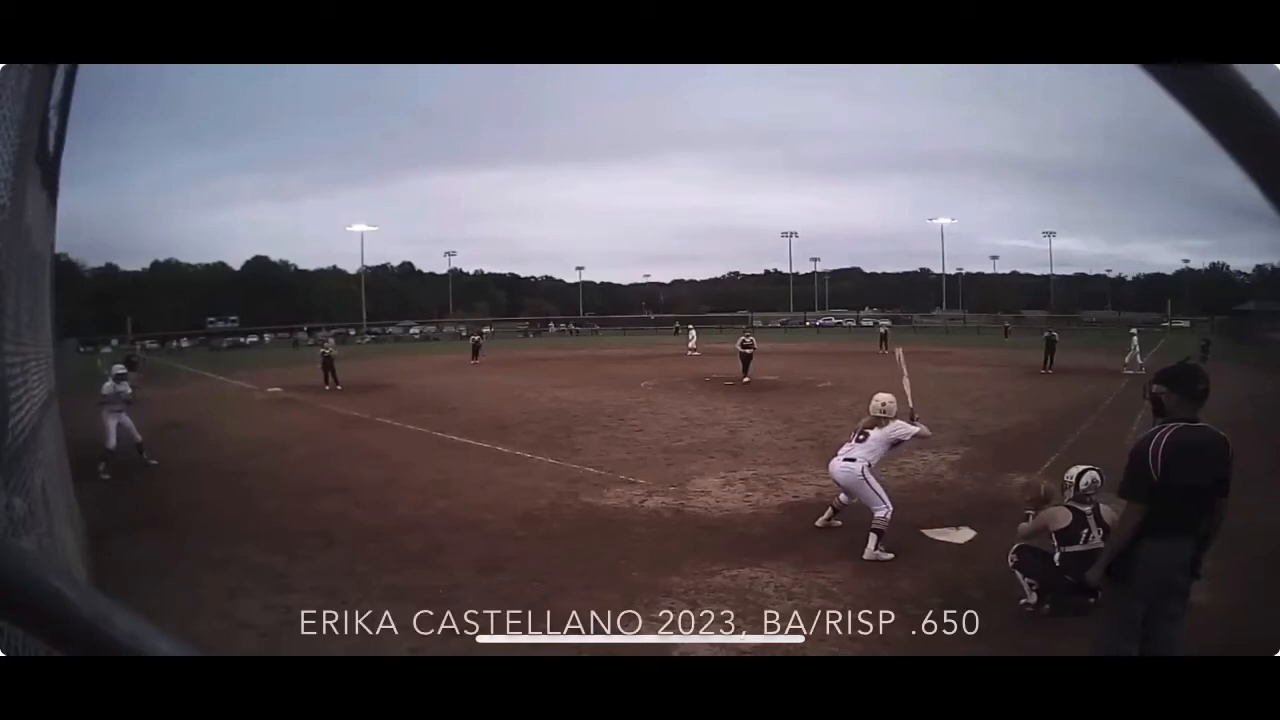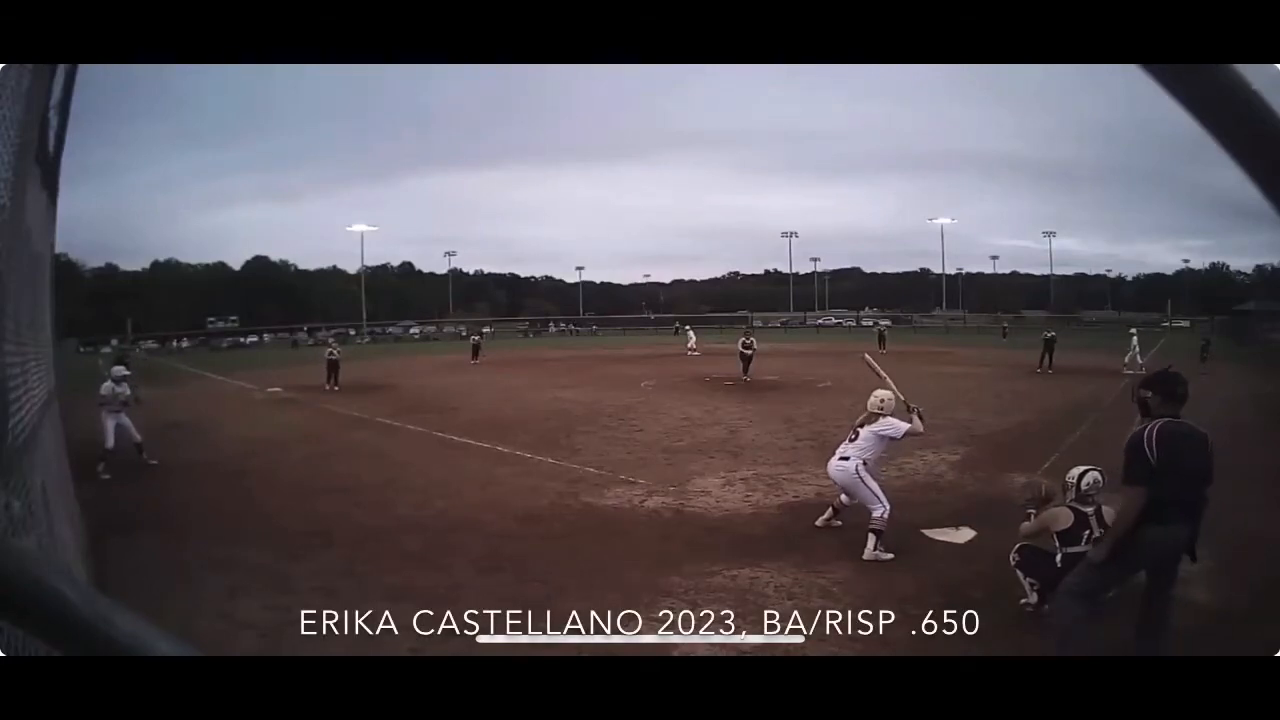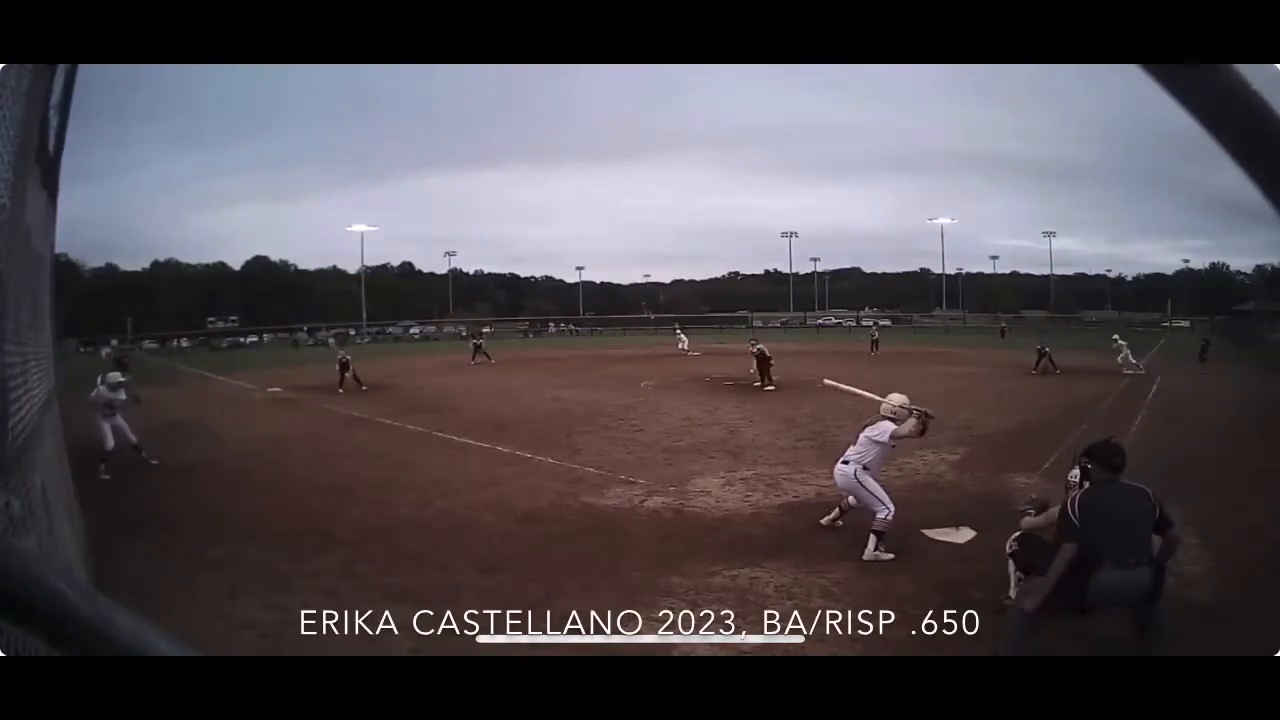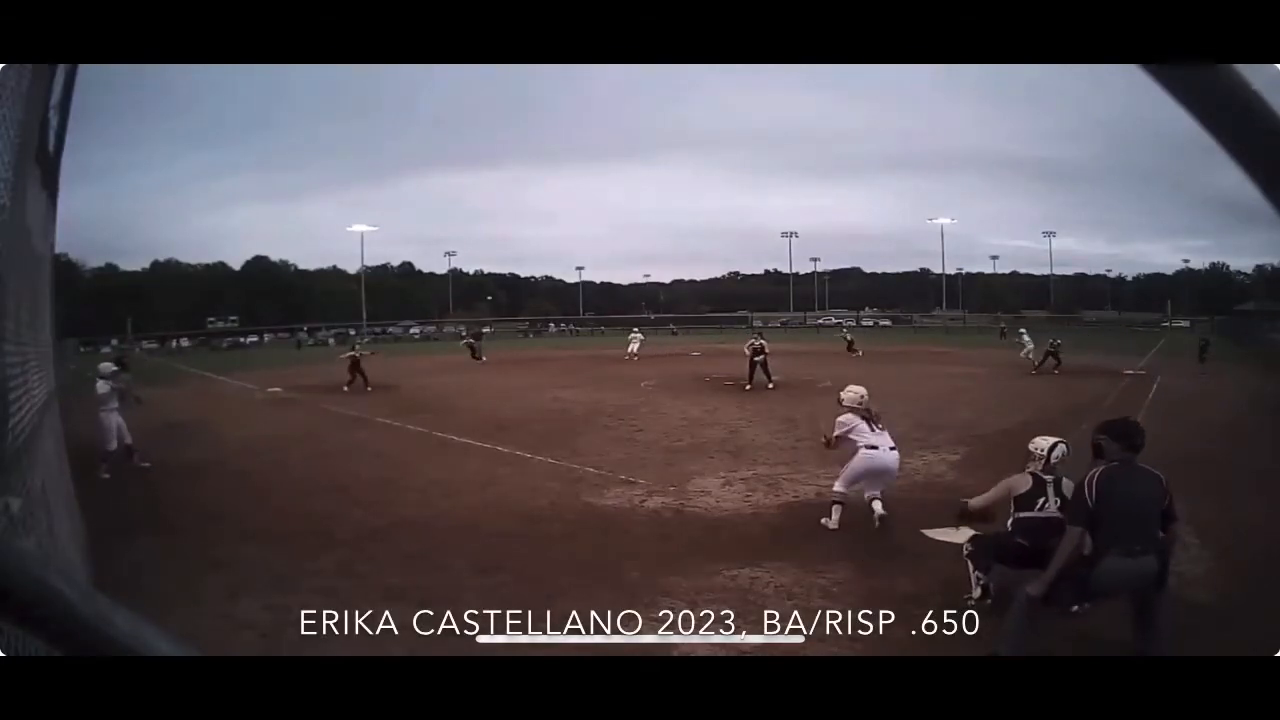
dt=1s
person 1, frame 1
left shoulder: (1154, 444)
right shoulder: (1219, 444)
left elbow: (1134, 516)
right elbow: (1218, 511)
left wrist: (1101, 564)
right wrist: (1198, 553)
left hip: (1142, 553)
right hip: (1183, 553)
left knee: (1118, 636)
right knee: (1164, 636)
person 1, frame 2
left shoulder: (1146, 436)
right shoulder: (1201, 440)
left elbow: (1135, 502)
right elbow: (1202, 497)
left wrist: (1105, 545)
left hip: (1143, 534)
right hip: (1179, 534)
left knee: (1074, 593)
right knee: (1158, 603)
left ankle: (1067, 650)
person 1, frame 3
left shoulder: (1078, 500)
right shoulder: (1145, 495)
left elbow: (1067, 554)
right elbow: (1171, 539)
left wrist: (1038, 596)
left hip: (1100, 584)
right hip: (1143, 583)
left knee: (1028, 594)
left ankle: (1011, 652)
right ankle: (1151, 649)
person 1, frame 4
left shoulder: (1096, 480)
right shoulder: (1157, 481)
left elbow: (1074, 538)
right elbow: (1170, 533)
left wrist: (1044, 582)
left hip: (1107, 569)
right hip: (1150, 569)
left knee: (1032, 594)
left ankle: (1008, 651)
